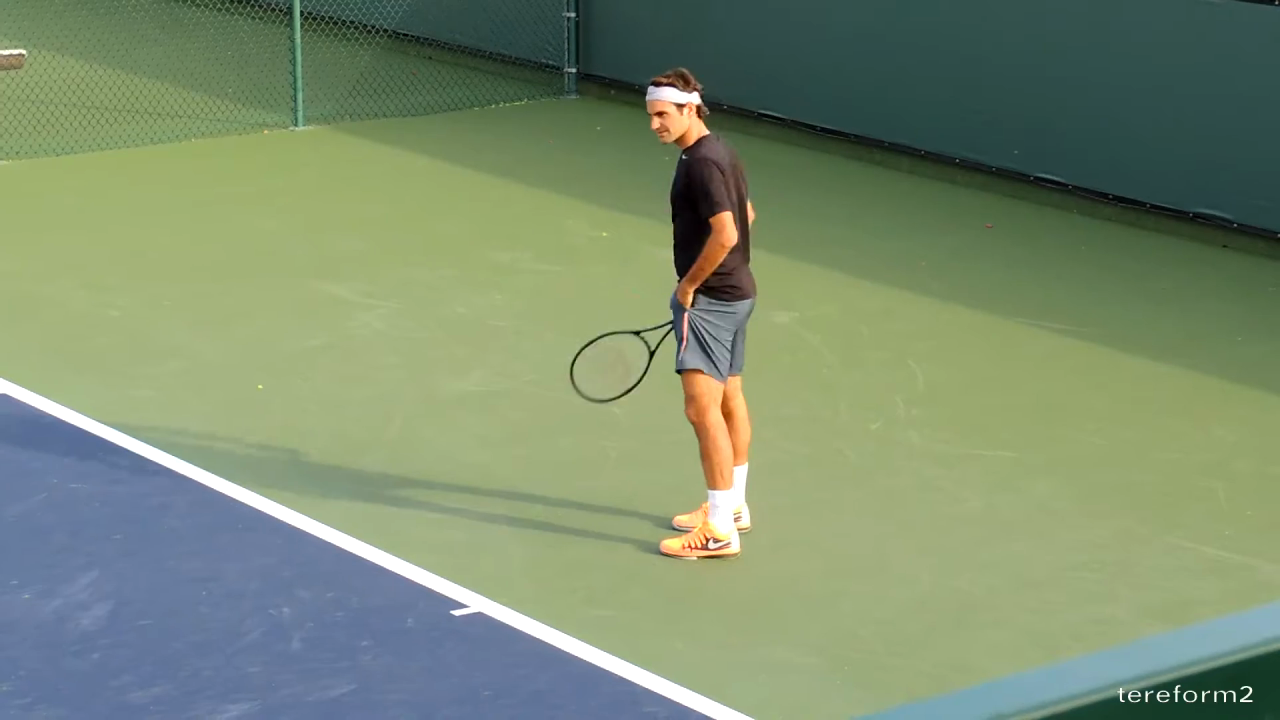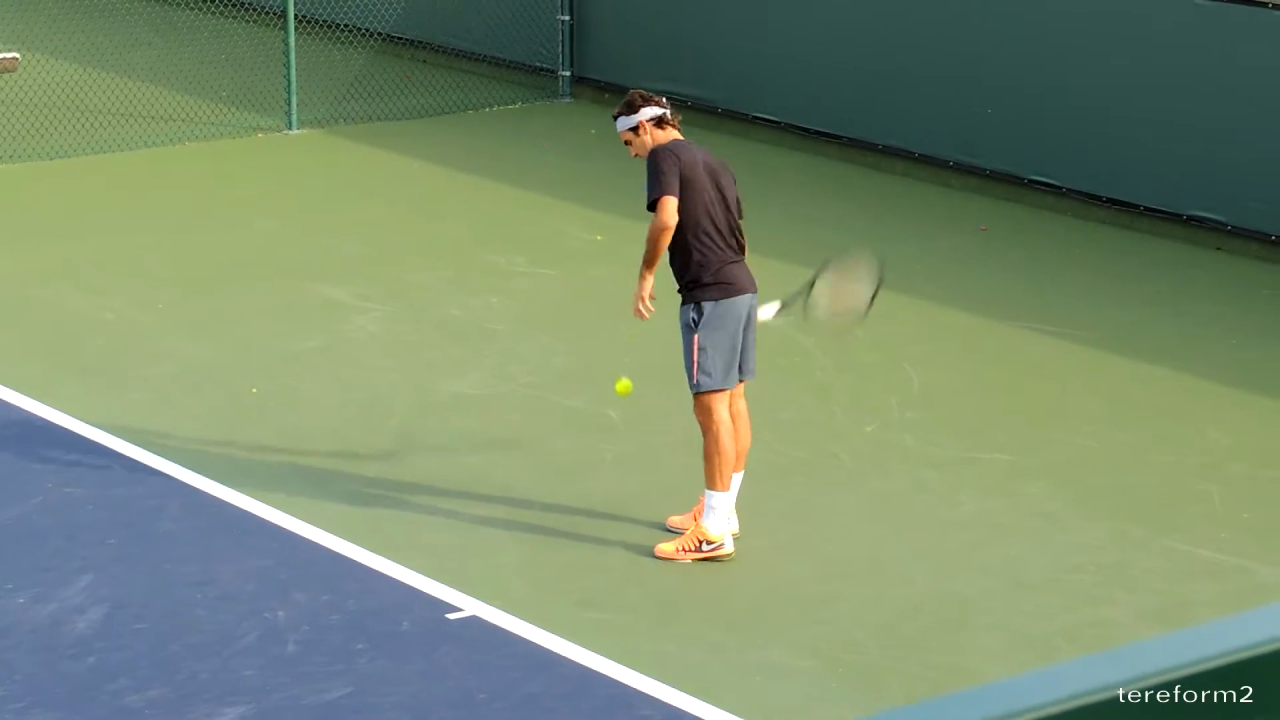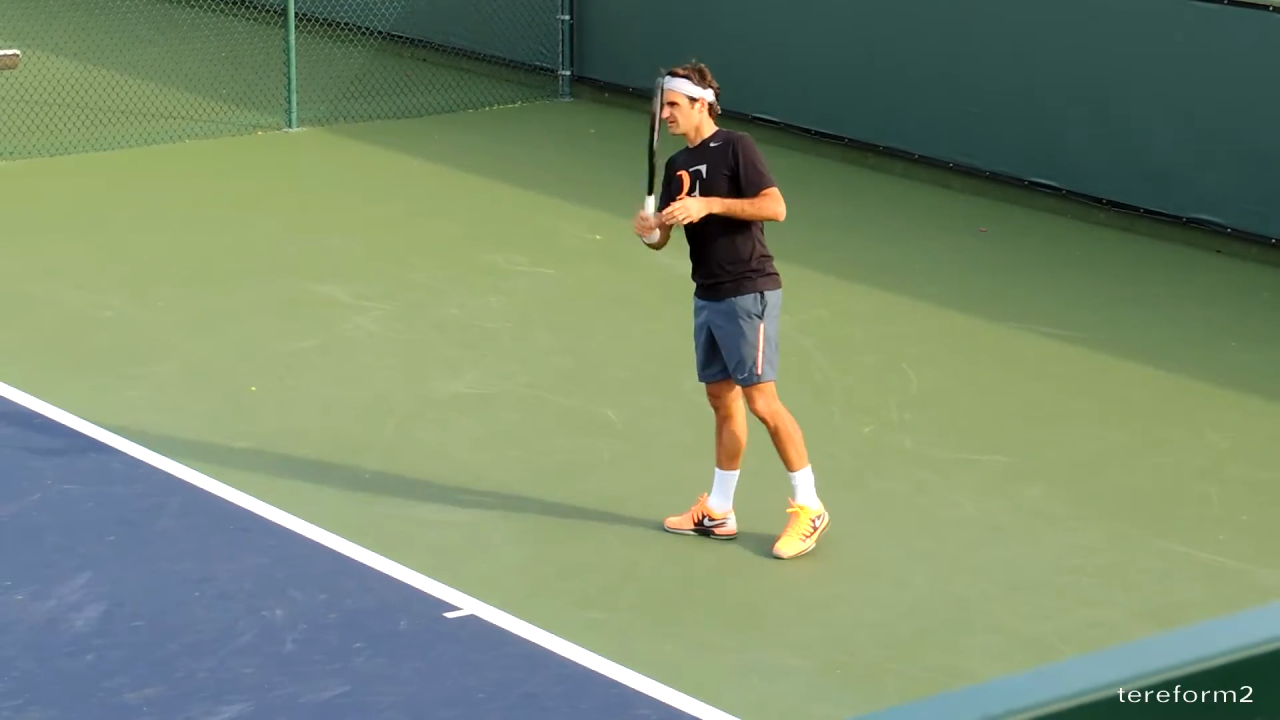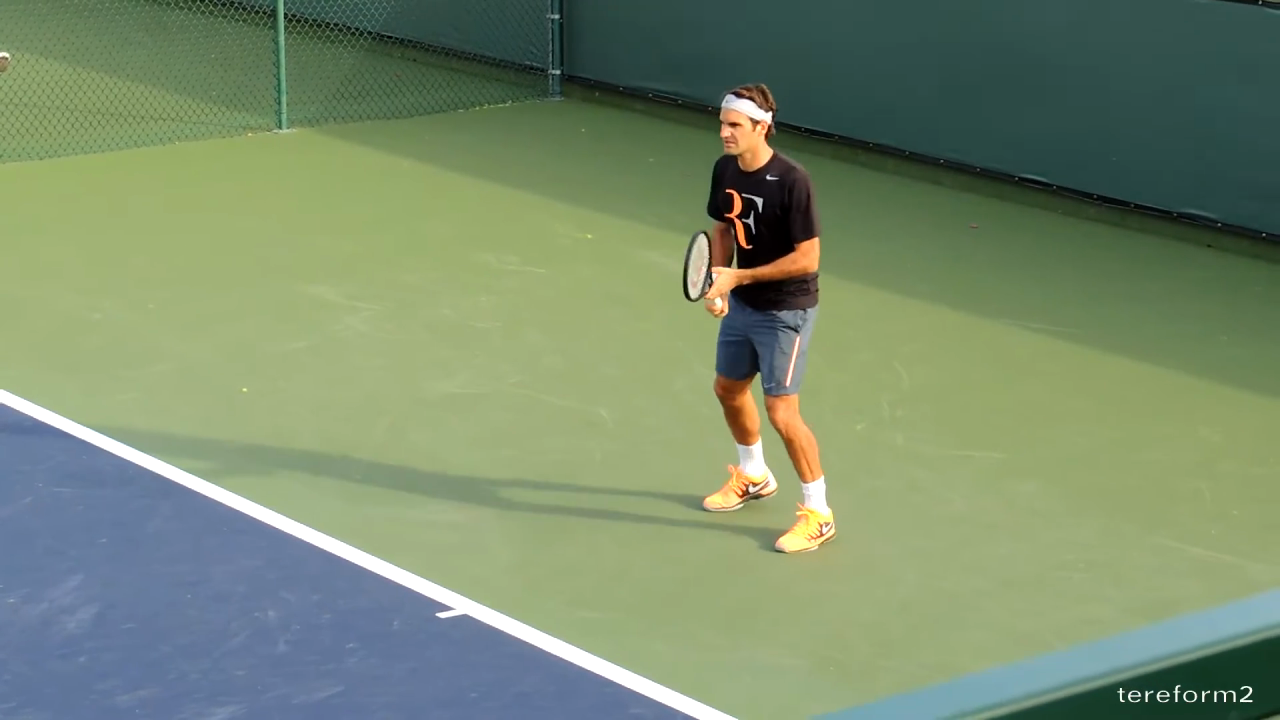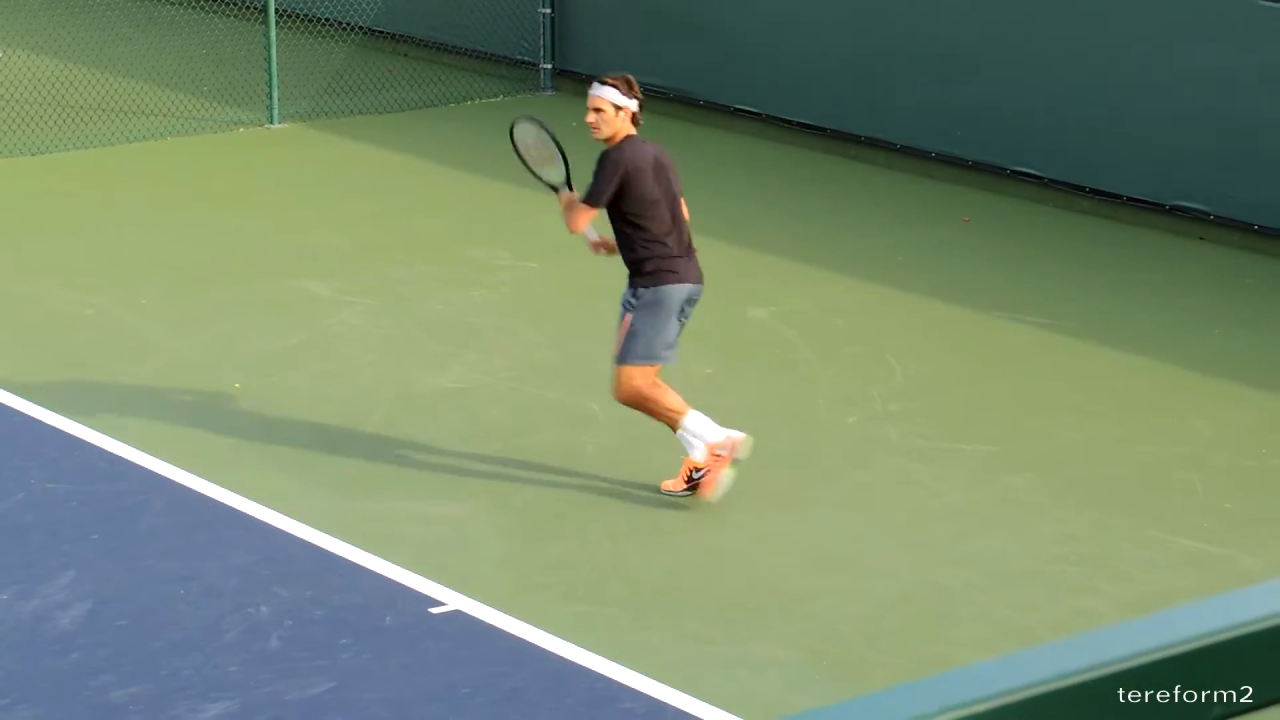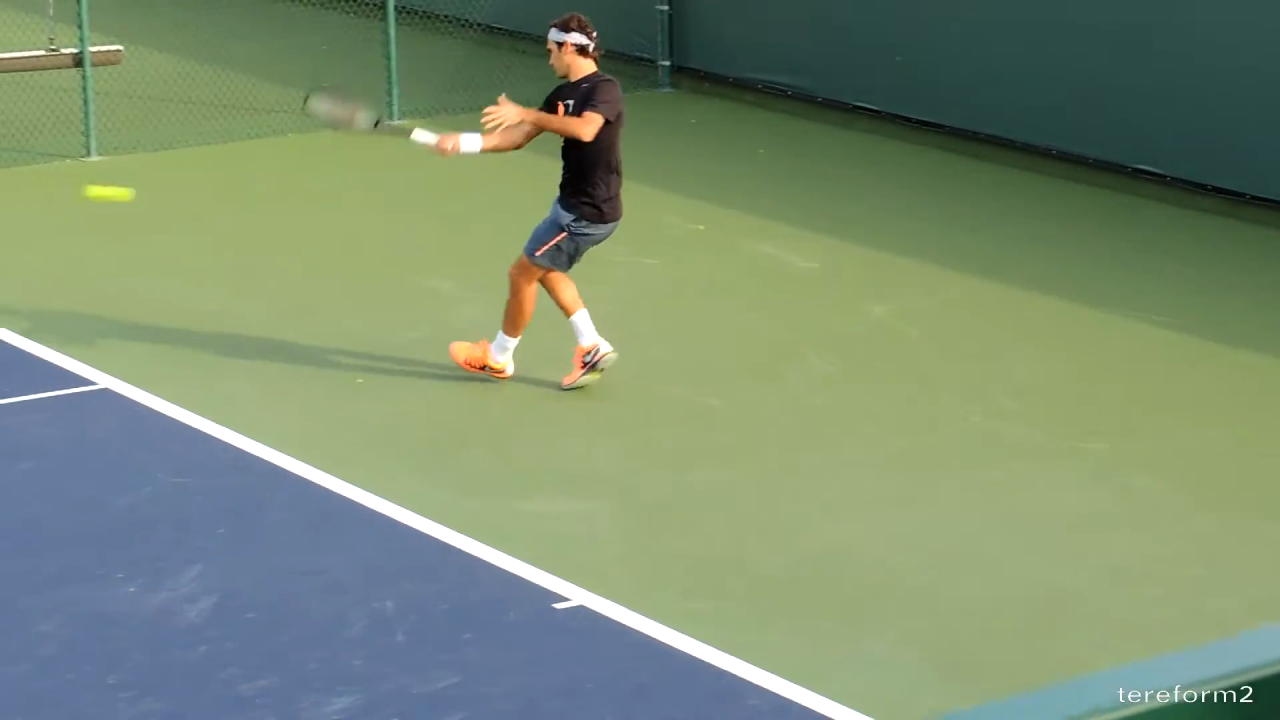
dt=0.7s
person 1, frame 1
left shoulder: (701, 162)
right shoulder: (717, 152)
left elbow: (725, 235)
right elbow: (747, 215)
left wrist: (686, 287)
left hip: (711, 300)
right hip: (733, 294)
left knee: (701, 409)
right knee: (728, 399)
left ankle: (719, 530)
right ankle: (732, 506)
person 1, frame 2
left shoulder: (666, 156)
right shoulder: (712, 162)
left elbow: (667, 218)
left wrist: (645, 276)
left hip: (713, 296)
right hip: (737, 290)
left knee: (712, 410)
right knee: (731, 404)
left ankle: (713, 533)
right ankle: (721, 511)
person 1, frame 3
left shoulder: (737, 147)
right shoulder: (676, 165)
left elbow: (775, 207)
right elbow: (662, 238)
left wrist: (709, 204)
right wrist: (649, 229)
left hip: (749, 295)
right hip: (707, 298)
left knee: (762, 403)
right knee: (722, 401)
left ankle: (809, 507)
right ankle: (717, 510)
person 1, frame 4
left shoulder: (793, 181)
right shoulder: (723, 170)
left elbow: (808, 259)
left wrist: (739, 277)
right wrist: (718, 285)
left hip: (787, 309)
right hip: (743, 304)
left knee: (782, 413)
right knee: (729, 391)
left ankle: (818, 512)
right ankle: (752, 475)
person 1, frame 5
left shoulder: (616, 159)
right shoulder: (656, 153)
left elbow: (578, 224)
left wrist: (567, 204)
left hip: (659, 284)
right hip: (686, 278)
left knee: (631, 388)
right knee: (641, 380)
left ankle: (718, 441)
right ankle: (702, 459)
person 1, frame 6
left shoulder: (606, 88)
right shoulder: (563, 92)
left elbow: (584, 131)
right elbow: (519, 137)
left wrist: (528, 114)
right wrist: (468, 142)
left hip: (589, 214)
right hip: (572, 203)
left knee: (525, 274)
right knee: (548, 272)
left ankle: (497, 357)
right ankle: (592, 349)
